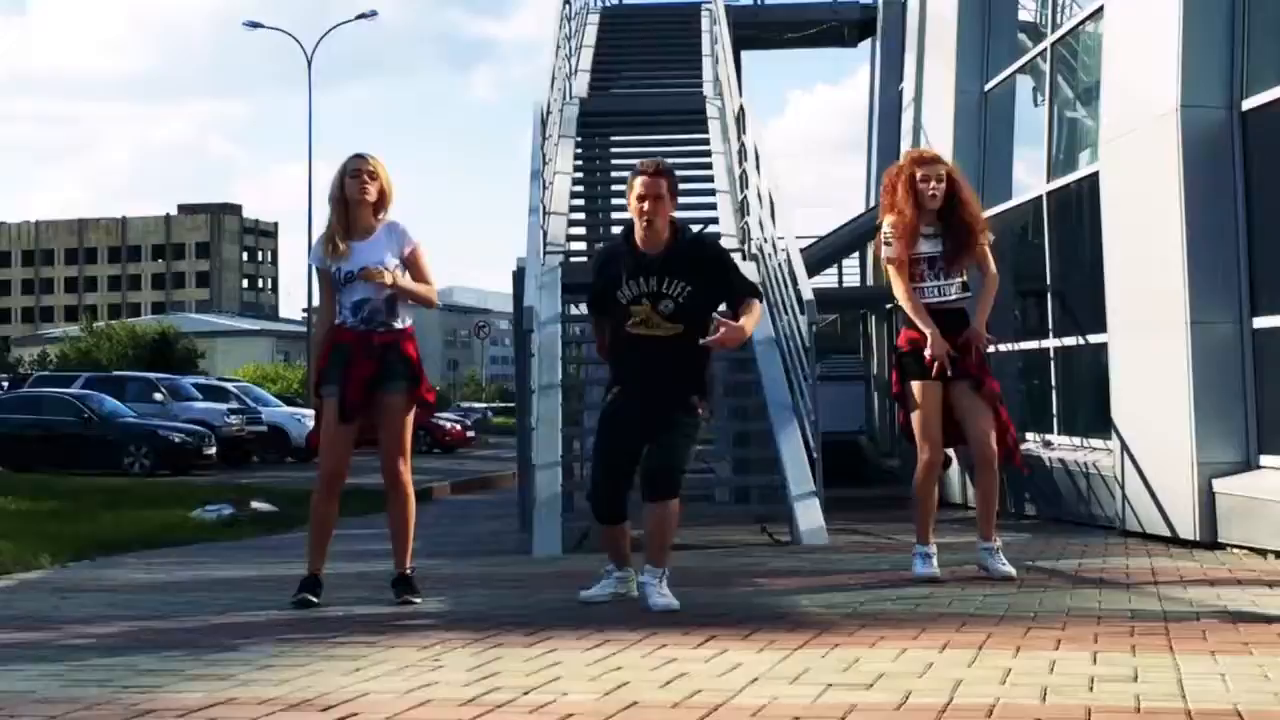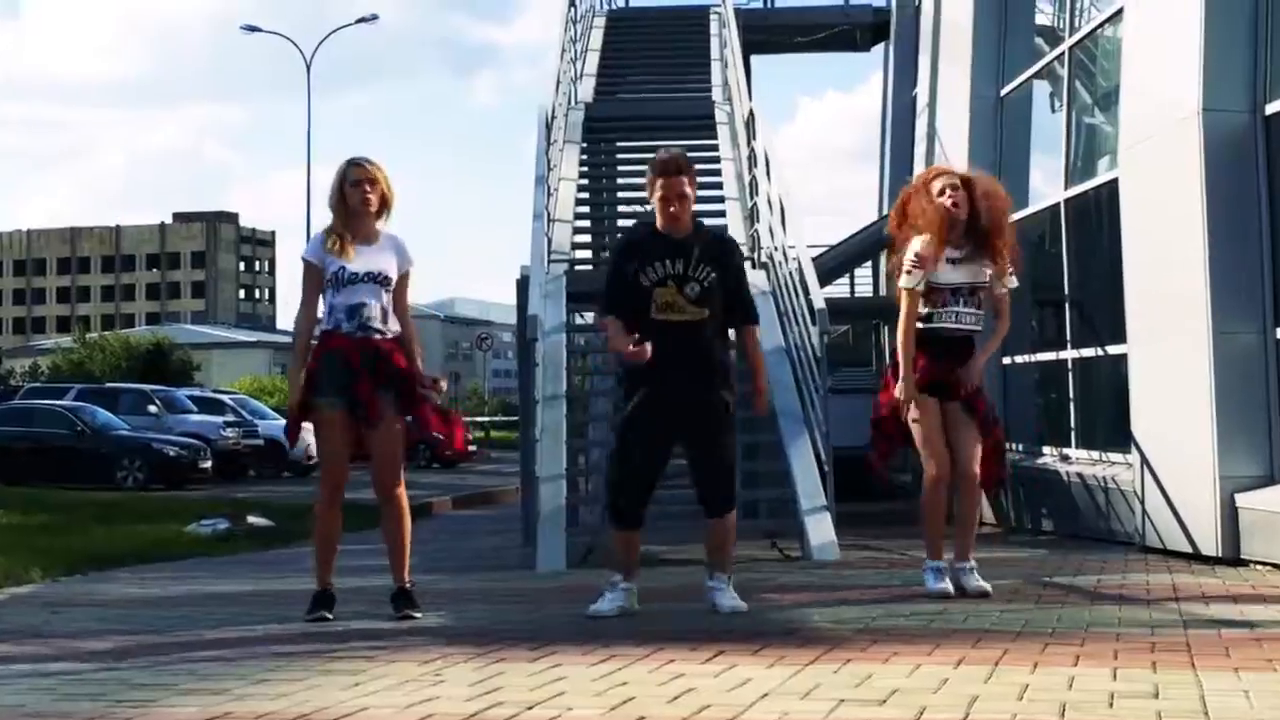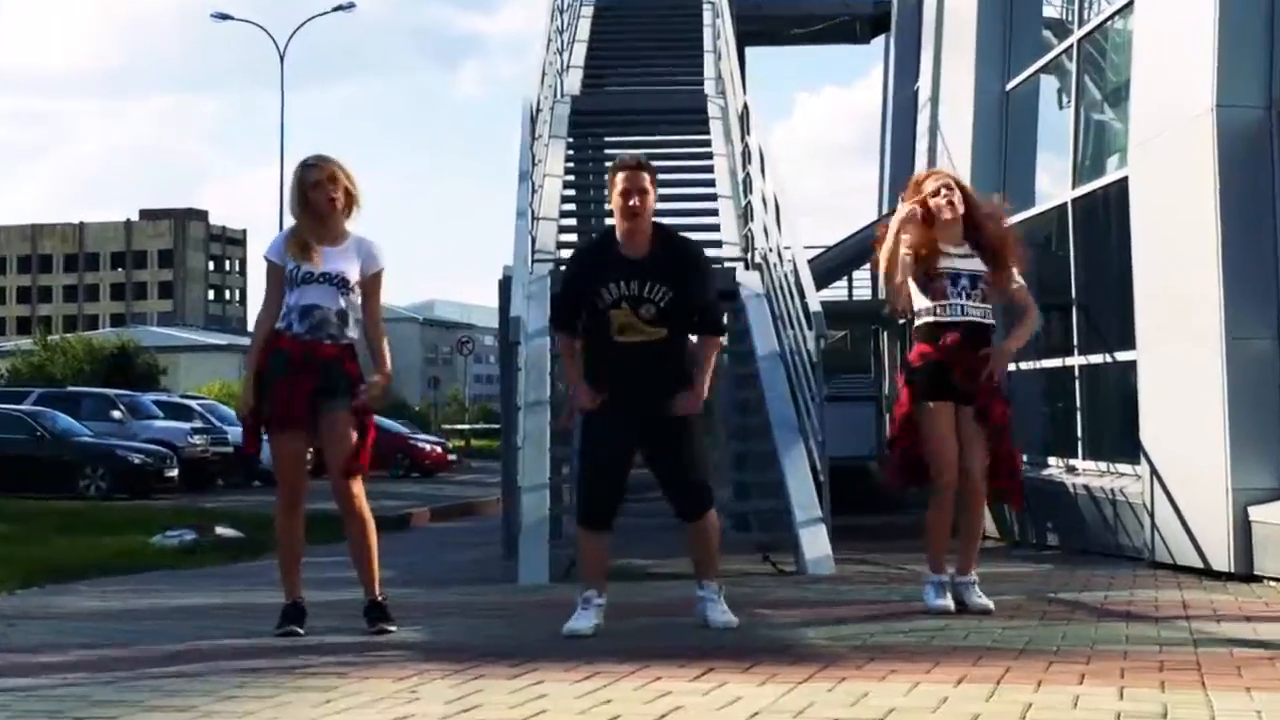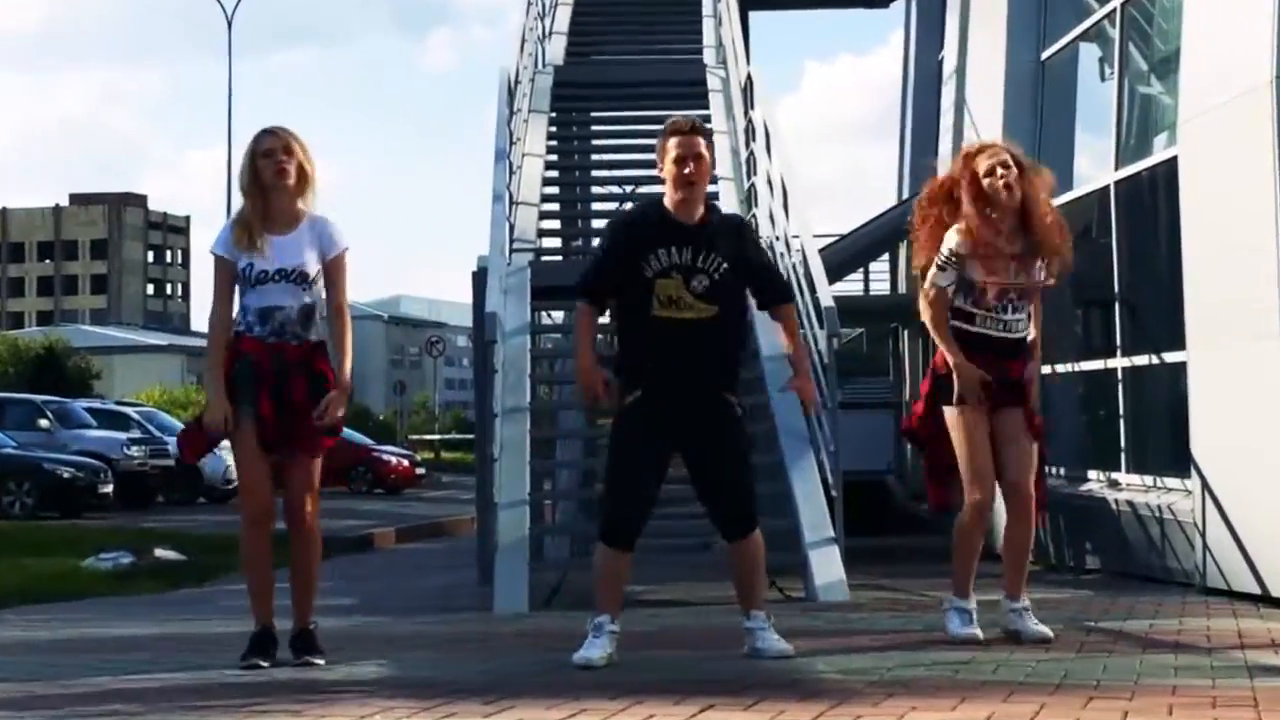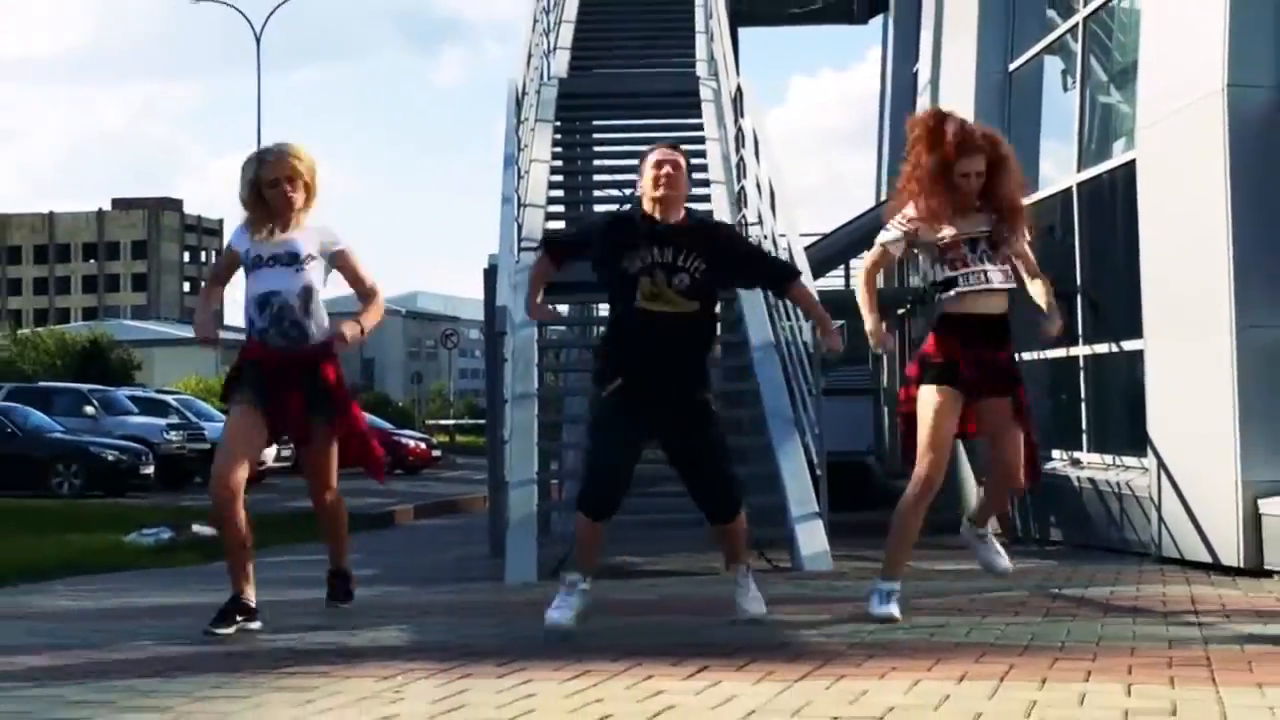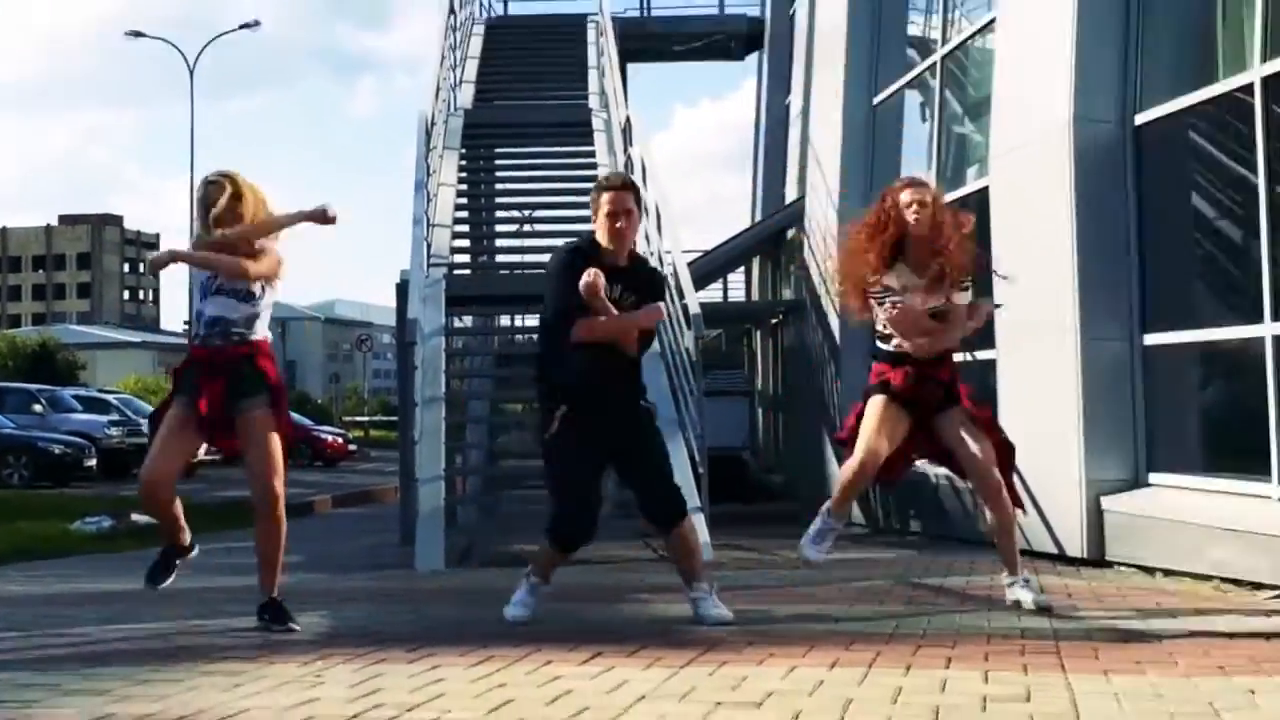
dt=0.5s
person 1, frame 1
left shoulder: (703, 252)
right shoulder: (613, 255)
left elbow: (750, 300)
left wrist: (742, 326)
right wrist: (606, 350)
left hip: (683, 392)
right hip: (628, 389)
left knee: (661, 474)
right knee: (605, 487)
left ankle: (655, 577)
right ankle: (619, 572)
person 1, frame 2
left shoulder: (721, 247)
right shoulder: (631, 246)
left elbow: (744, 317)
right elbow: (610, 313)
left wrist: (758, 378)
right wrist: (622, 345)
left hip: (708, 390)
right hip: (649, 390)
left knee: (720, 491)
right knee: (625, 494)
left ankle: (720, 583)
right ankle: (623, 585)
person 1, frame 3
left shoulder: (685, 256)
right shoulder: (589, 258)
left elbow: (709, 329)
right elbow: (564, 325)
left wrist: (699, 388)
right wrist: (578, 383)
left hip: (669, 399)
right hip: (608, 399)
left knee: (695, 494)
right knee: (596, 501)
left ankle: (709, 594)
right ankle: (591, 603)
person 1, frame 4
left shoulder: (735, 233)
right shoulder: (631, 227)
left elbow: (777, 296)
right elbow: (590, 297)
left wrist: (801, 365)
right wrist: (585, 360)
left hip: (713, 397)
right hip: (645, 395)
left knee: (739, 511)
right knee: (622, 512)
person 1, frame 5
left shoulder: (714, 236)
right shoulder: (617, 228)
left elbow: (781, 276)
right elbow: (555, 251)
left wrist: (822, 324)
right wrist: (535, 297)
left hip: (688, 389)
right hip: (625, 387)
left knee: (721, 490)
right knee: (601, 487)
left ankle: (739, 578)
right ankle: (575, 587)
person 1, frame 6
left shoulder: (648, 278)
right shoulder: (569, 260)
left elbow: (634, 343)
right elbow: (566, 330)
left wrist: (603, 305)
right wrist: (622, 323)
left hip: (626, 406)
right hip: (569, 409)
left knee: (667, 504)
right knee: (575, 522)
left ankle: (700, 593)
right ankle: (535, 581)
person 2, frame 1
left shoulder: (397, 235)
right shoulder: (326, 245)
left elbow: (430, 295)
right elbow: (326, 313)
left wrist: (398, 282)
right wrist: (316, 373)
left hip: (394, 353)
right hip: (345, 354)
left knee: (396, 471)
right knee: (330, 472)
left ankle: (403, 572)
right ankle: (312, 574)
person 2, frame 2
left shoulder: (395, 248)
right shoulder: (323, 245)
left elbow: (401, 317)
right elbow: (307, 313)
left wrist: (418, 370)
right wrist: (295, 376)
left hip: (384, 363)
right hip: (335, 360)
left knee: (390, 483)
right knee: (332, 483)
left ankle: (402, 587)
right ankle: (323, 589)
person 2, frame 3
left shoulder: (364, 250)
right shoulder: (285, 245)
left elbow: (372, 322)
right elbow: (268, 313)
left wrist: (384, 372)
right wrist: (249, 379)
left hip: (337, 368)
right hip: (285, 364)
left knee: (349, 489)
right knee: (291, 492)
left ankle: (374, 599)
right ankle: (293, 601)
person 2, frame 4
left shoulder: (322, 232)
right shoulder: (236, 234)
left elbow: (338, 313)
right elbow: (221, 315)
left wrist: (342, 384)
right wrist: (216, 390)
left hip: (305, 368)
right hip: (250, 367)
left knee: (302, 507)
right knee: (256, 507)
person 2, frame 5
left shoulder: (321, 236)
right shoulder: (247, 234)
left elbow: (371, 294)
right elbow: (213, 283)
left wrist: (357, 325)
right wrist: (205, 317)
left hip: (313, 367)
right hip: (259, 368)
left knee: (323, 492)
right knee: (224, 482)
left ankle: (338, 566)
right ankle: (244, 599)
person 2, frame 6
left shoulder: (267, 252)
right shoulder: (213, 244)
left elbow: (247, 268)
right elbow: (225, 238)
left wrist: (178, 255)
right wrist: (299, 216)
left hip: (249, 370)
right hip: (202, 369)
left knee: (270, 489)
right knee: (152, 482)
left ankle: (270, 600)
right ankle: (178, 540)
person 3, frame 1
left shoulder: (964, 226)
right shoulder: (897, 227)
left elbow: (989, 275)
right elbow: (900, 287)
left wrist: (980, 321)
right wrist: (931, 334)
left hip: (962, 342)
right hip: (919, 345)
left knee: (988, 448)
right knee: (930, 454)
left ankle: (988, 545)
right ankle: (924, 549)
person 3, frame 2
left shoulder: (991, 251)
right shoulder: (922, 248)
left elbow: (1003, 316)
right elbow: (907, 315)
left wrist: (979, 362)
right wrist: (906, 377)
left hip: (963, 366)
right hip: (921, 365)
left knee: (971, 470)
right knee: (938, 470)
left ankle: (964, 564)
right ankle: (935, 565)
person 3, frame 3
left shoulder: (990, 252)
right shoulder: (916, 248)
left elbow: (1029, 310)
right elbow: (888, 279)
left wrist: (1009, 345)
right wrist: (899, 223)
left hip: (978, 366)
right hip: (929, 362)
left knee: (976, 480)
right knee: (946, 480)
left ankle: (965, 578)
right ankle: (936, 579)
person 3, frame 4
left shoulder: (1042, 236)
right shoulder: (962, 237)
right elbow: (929, 306)
left wrist: (1036, 361)
right wrist: (959, 366)
left hip: (1013, 372)
right hip: (963, 369)
left knee: (1023, 494)
right knee: (979, 495)
person 3, frame 5
left shoulder: (1003, 217)
right shoulder: (922, 214)
left elbow: (1032, 271)
right elbow: (868, 267)
left wrist: (1050, 307)
right wrist: (872, 318)
left hip: (998, 350)
right hip: (947, 352)
left knee: (1012, 478)
right knee: (928, 477)
left ankle: (979, 527)
right ankle: (887, 584)
person 3, frame 6
left shoulder: (954, 263)
right shoulder: (882, 271)
left elbow: (969, 323)
right elbow: (914, 341)
left wrist: (928, 313)
right wrist: (956, 323)
left hip: (942, 379)
right hip: (894, 377)
left knee: (992, 479)
right knee: (865, 458)
left ankle: (1016, 579)
right ankle: (834, 515)
